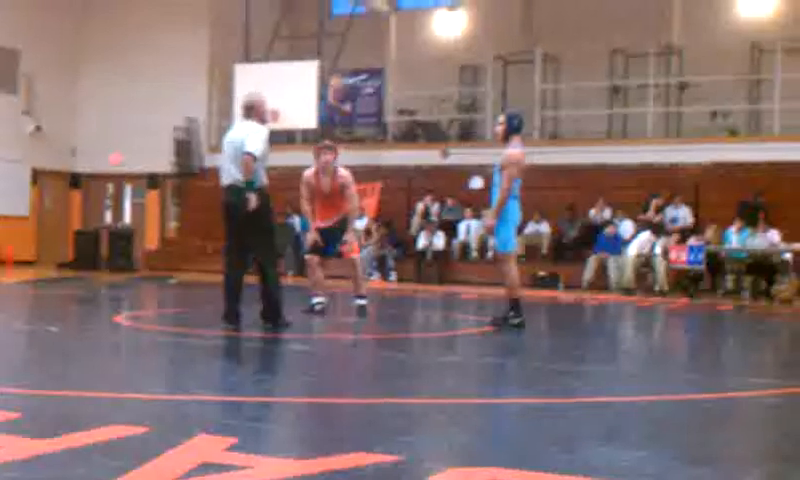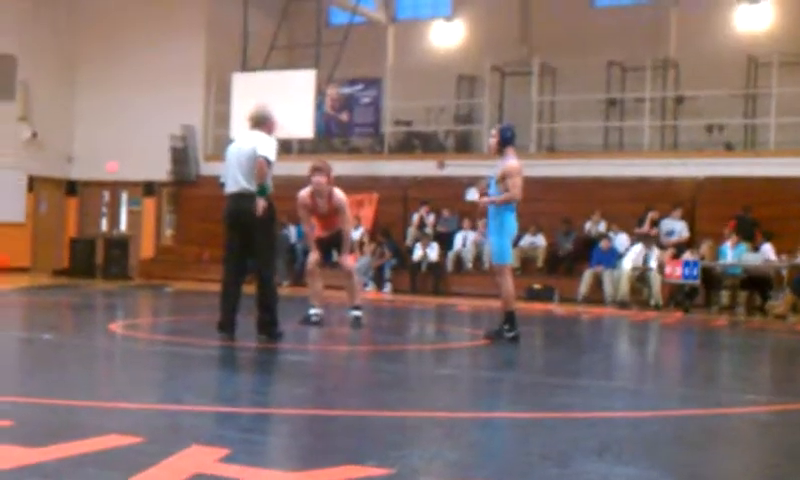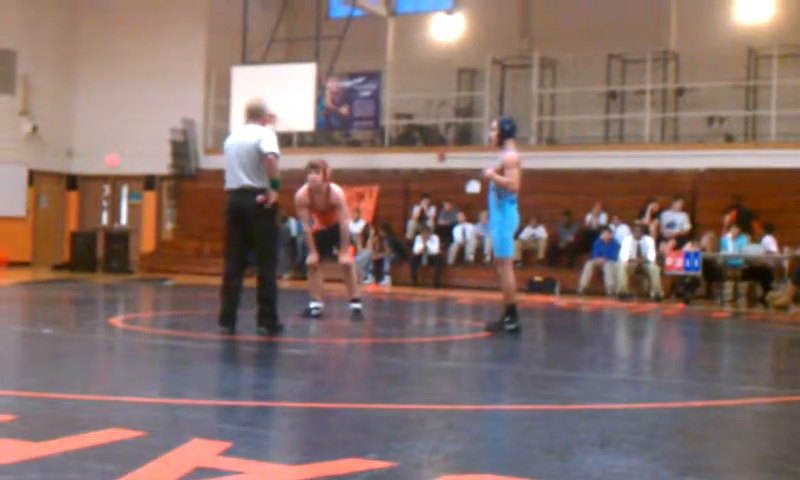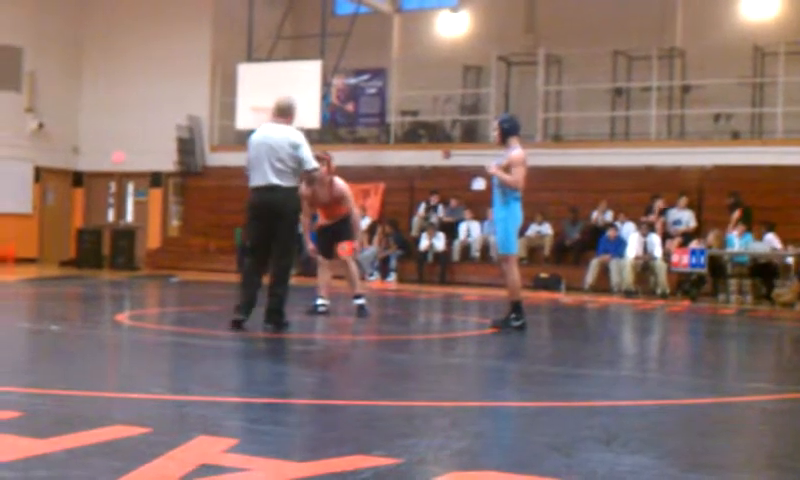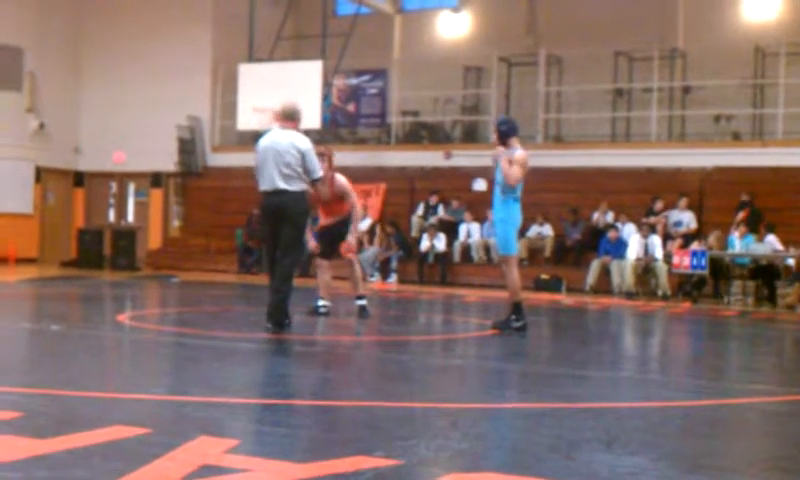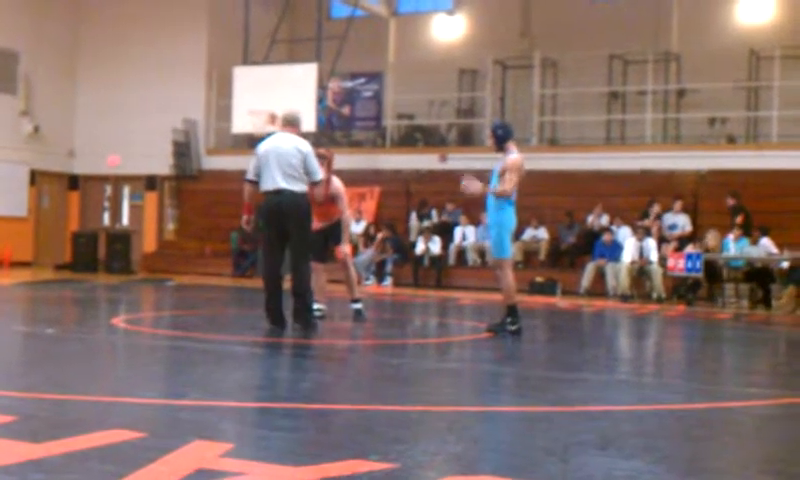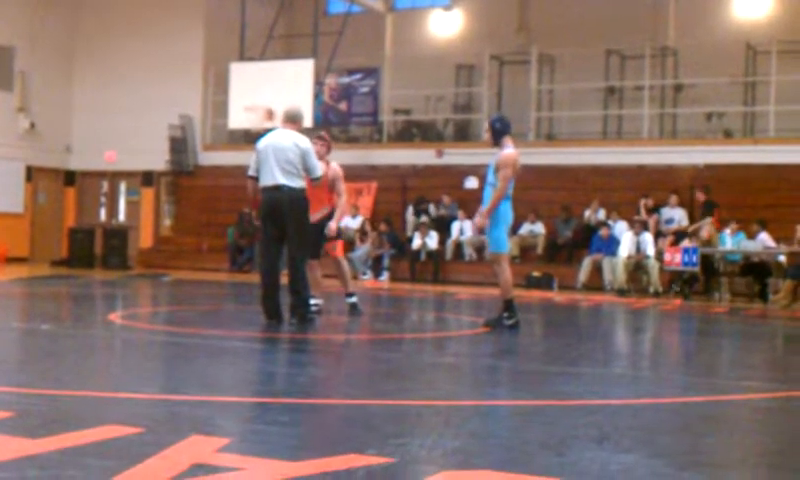
dt=0.7s
person 1, frame 1
left shoulder: (232, 131)
right shoulder: (258, 130)
left elbow: (225, 167)
right elbow: (248, 158)
left wrist: (238, 189)
right wrist: (251, 190)
left hip: (229, 195)
right hip: (251, 195)
left knee: (234, 258)
right knee: (265, 257)
left ankle: (231, 316)
right ankle: (272, 315)
person 1, frame 2
left shoulder: (234, 143)
right shoulder: (266, 140)
left elbow: (225, 179)
right elbow: (262, 162)
left wrist: (234, 197)
right wrist: (262, 194)
left hip: (233, 203)
right hip: (255, 204)
left knee: (233, 267)
right knee: (264, 267)
left ankle: (226, 325)
right ankle: (267, 327)
person 1, frame 3
left shoulder: (231, 137)
right shoulder: (264, 133)
left elbow: (235, 169)
right elbow: (270, 158)
right wrist: (274, 187)
left hip: (234, 198)
right hip: (258, 200)
left knee: (233, 261)
right knee: (266, 261)
left ankle: (227, 319)
right ankle: (267, 320)
person 1, frame 4
left shoulder: (255, 135)
right shoulder: (295, 136)
left elbow: (249, 169)
right elbow: (312, 171)
right wrist: (298, 177)
left hip: (258, 196)
right hip: (285, 197)
left knee: (255, 254)
right knee: (282, 257)
left ankle: (243, 309)
right ankle: (274, 316)
person 1, frame 5
left shoulder: (263, 141)
right shoulder: (301, 141)
left elbow: (258, 174)
right elbow: (315, 178)
left hip: (269, 200)
right hip: (294, 200)
left knee: (274, 257)
right knee: (288, 258)
left ankle: (279, 313)
right ankle: (276, 315)
person 1, frame 6
left shoulder: (263, 145)
right shoulder: (302, 145)
left elbow: (250, 182)
right elbow: (316, 182)
left wrist: (247, 211)
left hip: (270, 202)
right hip: (296, 201)
left knee: (272, 261)
right knee: (300, 260)
left ankle: (276, 318)
right ankle: (303, 316)
person 1, frame 7
left shoulder: (263, 142)
right shoulder: (302, 141)
left elbow: (252, 178)
right elbow: (316, 178)
left wrist: (255, 205)
left hip: (268, 197)
right hip: (293, 197)
left knee: (269, 255)
right knee: (296, 254)
left ankle: (272, 312)
right ankle: (299, 310)
person 2, frame 1
left shoulder: (512, 152)
right shoulder: (511, 152)
left elbow: (506, 189)
left wrist: (493, 216)
right wrist: (492, 212)
left hip: (505, 212)
right hip: (503, 211)
left knee: (507, 261)
right knee: (506, 261)
left ankle: (516, 313)
right ankle: (512, 311)
person 2, frame 2
left shoulder: (511, 164)
right shoulder: (504, 163)
left elbow: (516, 195)
left wrist: (490, 200)
right wrist: (490, 196)
left hip: (502, 223)
right hip: (496, 222)
left knee: (503, 273)
right knee: (501, 274)
left ankle: (511, 327)
right ankle: (507, 324)
person 2, frame 3
left shoulder: (510, 156)
right shoulder: (505, 156)
left elbow: (513, 185)
left wrist: (492, 175)
right wrist: (493, 176)
left hip: (504, 215)
right hip: (499, 214)
left knee: (504, 265)
right knee: (502, 266)
left ankle: (512, 318)
right ankle: (508, 316)
person 2, frame 4
left shoulder: (517, 154)
right shoulder: (509, 154)
left elbow: (518, 183)
left wrist: (496, 172)
right wrist: (497, 172)
left hip: (508, 212)
right hip: (503, 212)
left knee: (510, 262)
right knee: (506, 262)
left ankle: (518, 314)
right ankle: (514, 313)
person 2, frame 5
left shoulder: (518, 155)
right shoulder: (509, 154)
left elbow: (512, 181)
left wrist: (501, 159)
right wrist: (500, 160)
left hip: (508, 213)
right hip: (502, 213)
left knee: (509, 263)
right knee: (507, 263)
left ankle: (518, 316)
right ankle: (515, 314)
person 2, frame 6
left shoulder: (514, 159)
right shoulder: (507, 159)
left elbow: (507, 190)
left wrist: (481, 188)
right wrist: (480, 187)
left hip: (502, 218)
right hip: (497, 217)
left knee: (504, 267)
right knee: (502, 267)
left ankle: (513, 320)
right ankle: (510, 317)
person 2, frame 7
left shoulder: (508, 155)
right shoulder: (503, 154)
left elbow: (501, 189)
left wrist: (485, 215)
right wrist: (480, 213)
left hip: (497, 214)
right hip: (494, 213)
left knee: (501, 261)
right knee: (498, 262)
left ankle: (510, 314)
right ankle: (506, 312)
person 3, frame 1
left shoulder: (344, 175)
right shoulder: (308, 176)
left elbow: (354, 204)
right elbow: (305, 203)
left wrist: (350, 231)
right wrist: (311, 229)
left hip: (341, 221)
right hip: (321, 223)
left knee: (353, 258)
right knee: (311, 260)
left ankle: (361, 299)
right ankle: (318, 300)
person 3, frame 2
left shoulder: (339, 196)
right shoulder: (303, 197)
left elbow: (347, 226)
right elbow: (306, 225)
left wrist: (345, 254)
right wrist: (313, 250)
left hip: (339, 233)
right hip: (321, 233)
left knee: (348, 268)
right knee: (311, 268)
left ankle: (356, 311)
right ankle: (316, 311)
person 3, frame 3
left shoulder: (336, 193)
right shoulder: (301, 195)
left elbow: (345, 223)
right elbow: (305, 225)
left wrist: (344, 252)
right wrist: (312, 252)
left hip: (338, 227)
right hip: (320, 228)
left knee: (347, 262)
right knee: (312, 262)
left ankle: (356, 305)
right ankle: (316, 304)
person 3, frame 4
left shoulder: (339, 186)
right shoulder: (306, 188)
left elbow: (354, 212)
right elbow: (305, 216)
left wrist: (357, 240)
right wrist: (308, 241)
left hip: (344, 221)
right hip: (325, 224)
left knee: (347, 258)
right knee: (322, 261)
left ankle: (360, 301)
right ankle: (322, 302)
person 3, frame 5
left shoulder: (340, 181)
left elbow: (356, 206)
left wrist: (353, 234)
right wrist: (310, 238)
left hip: (344, 222)
right hip: (325, 224)
left knee: (351, 257)
right knee: (321, 262)
left ankle: (361, 302)
right ankle: (323, 303)
person 3, frame 6
left shoulder: (335, 185)
left elbow: (345, 213)
left wrist: (345, 242)
left hip: (336, 225)
right hip: (318, 226)
left knee: (345, 261)
right knee: (316, 265)
left ankle: (356, 305)
right ankle: (319, 305)
person 3, frame 7
left shoulder: (334, 169)
left elbow: (342, 197)
left wrist: (335, 221)
left hip: (328, 218)
right hip: (309, 220)
left knee: (337, 257)
right knee: (311, 261)
left ankle: (351, 298)
right ankle: (316, 300)
